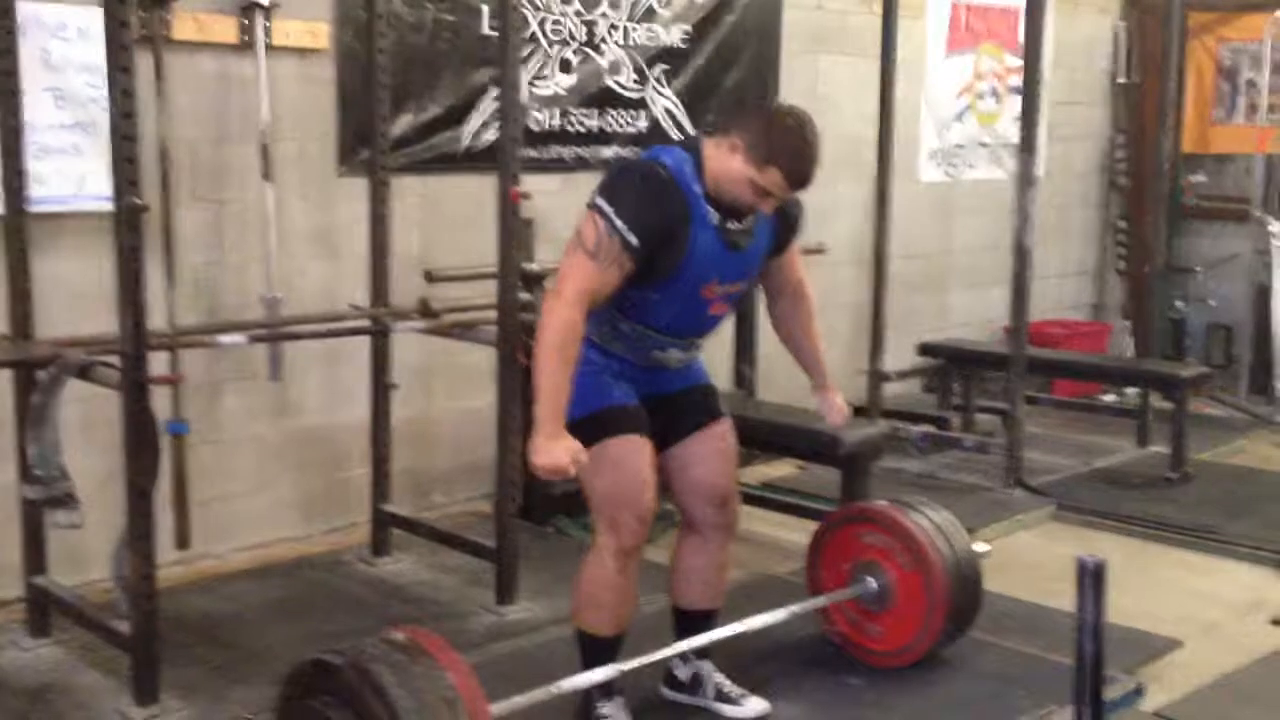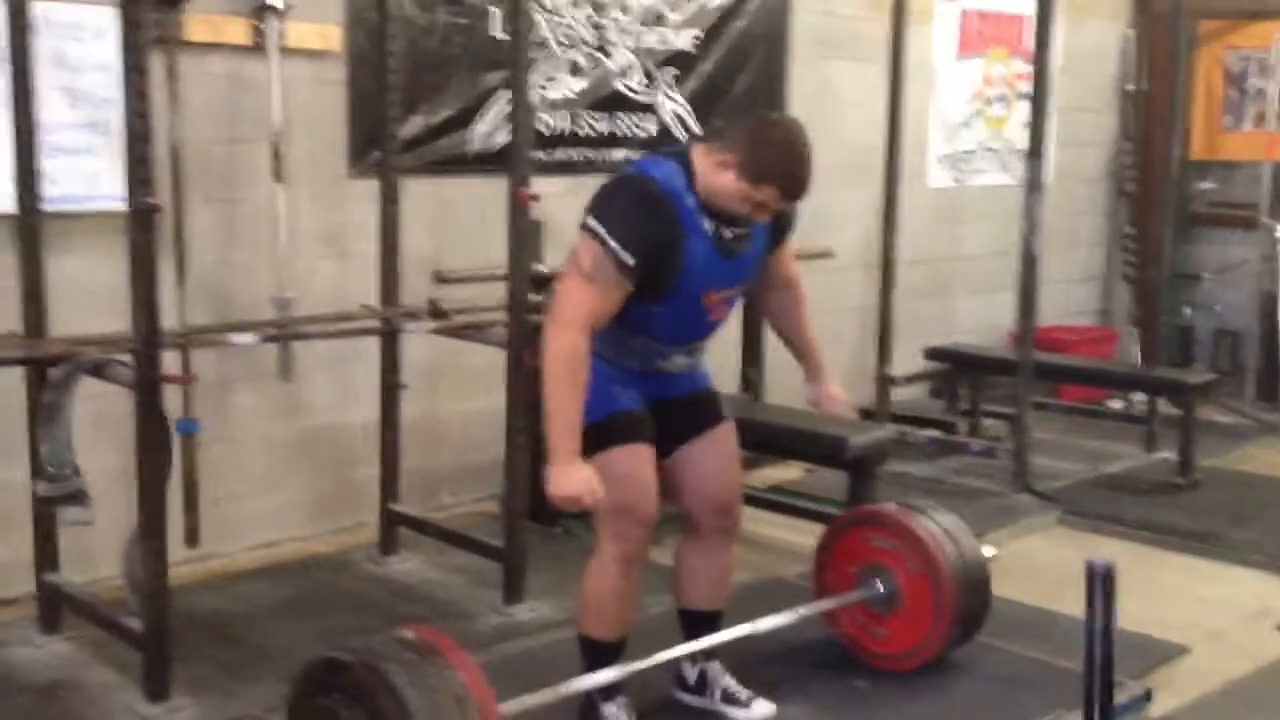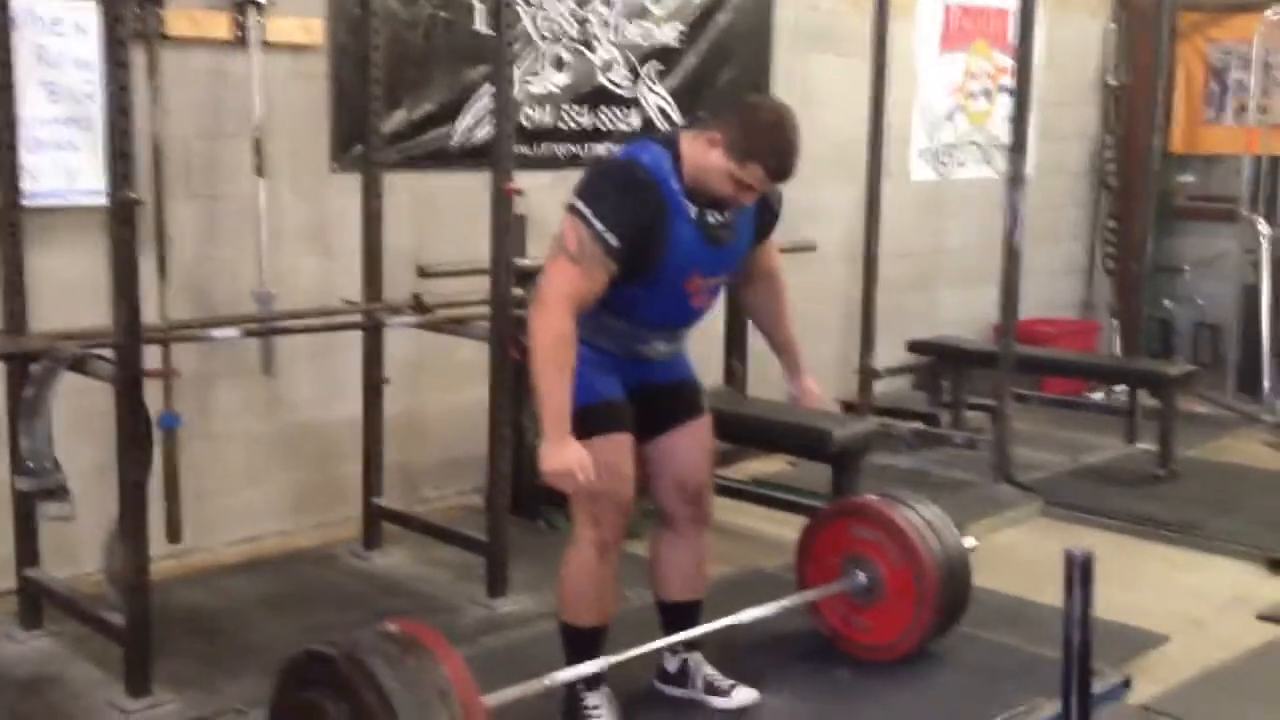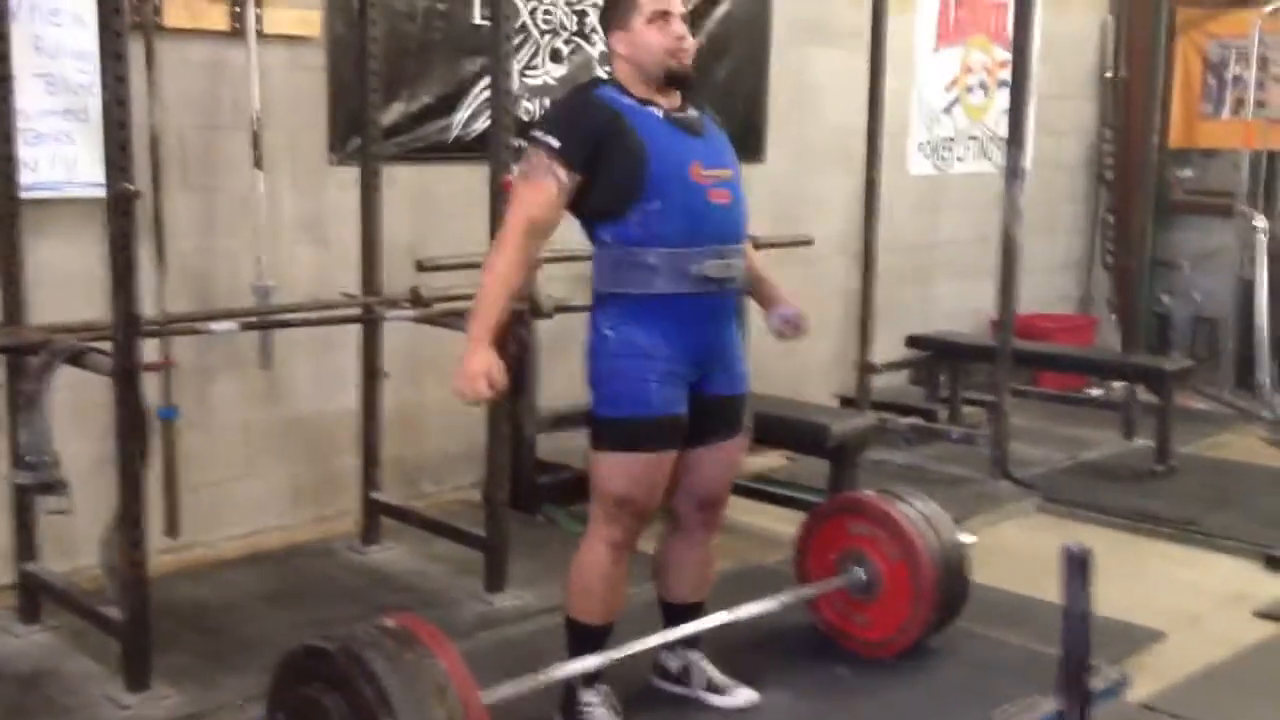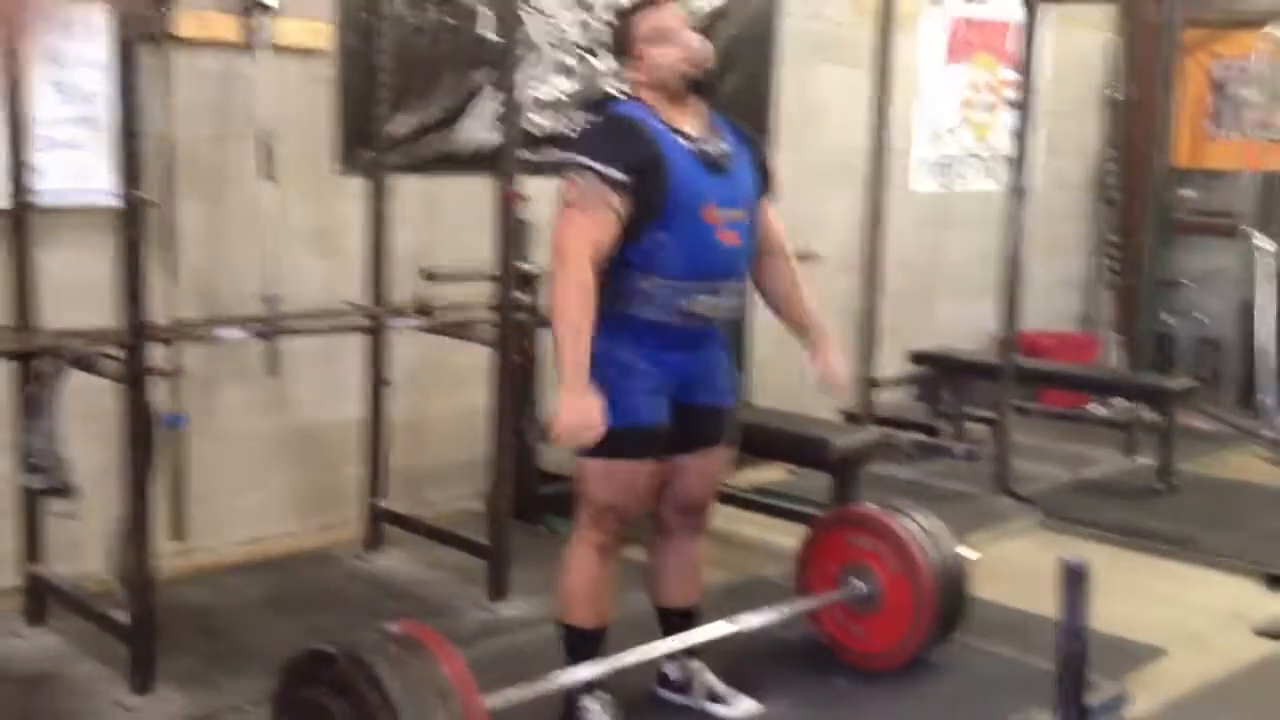
dt=1s
person 1, frame 1
left shoulder: (775, 208)
right shoulder: (650, 190)
left elbow: (788, 294)
right elbow: (566, 301)
left wrist: (823, 386)
right wrist: (549, 429)
left hip: (673, 367)
right hip: (599, 365)
left knee: (715, 514)
right knee: (627, 529)
left ankle: (689, 668)
person 1, frame 2
left shoulder: (766, 206)
right shoulder: (642, 204)
left elbow: (779, 285)
right elbow: (568, 326)
left wrist: (816, 373)
right wrist: (565, 458)
left hip: (676, 370)
right hip: (602, 371)
left knee: (718, 516)
right knee: (628, 533)
left ankle: (698, 670)
person 1, frame 3
left shoulder: (753, 198)
right shoulder: (629, 188)
left elbow: (760, 279)
right elbow: (553, 307)
left wrist: (795, 370)
right wrist: (556, 435)
left hip: (659, 357)
right hip: (589, 358)
left knee: (689, 506)
right knee: (604, 520)
left ankle: (680, 661)
person 1, frame 4
left shoulder: (704, 123)
right shoulder: (590, 118)
right elbow: (522, 229)
left wrist: (772, 298)
right wrist: (481, 340)
left hip: (721, 340)
right hip: (641, 342)
left knee: (701, 512)
right knee: (621, 521)
left ankle: (680, 658)
person 1, frame 5
left shoulder: (737, 144)
right shoulder: (617, 142)
left elbow: (770, 257)
right elbow: (575, 262)
left wrist: (820, 342)
right wrist: (575, 385)
left hip: (708, 355)
right hip: (634, 355)
left knee: (688, 517)
right knee: (607, 524)
